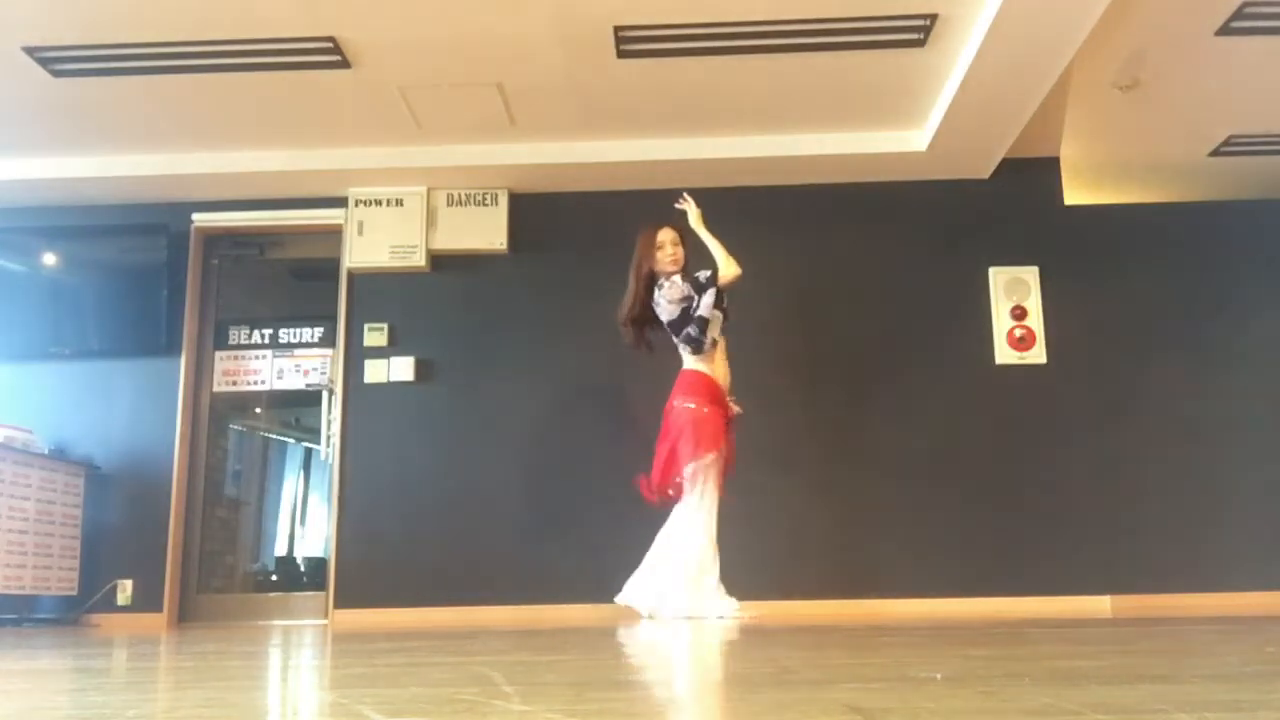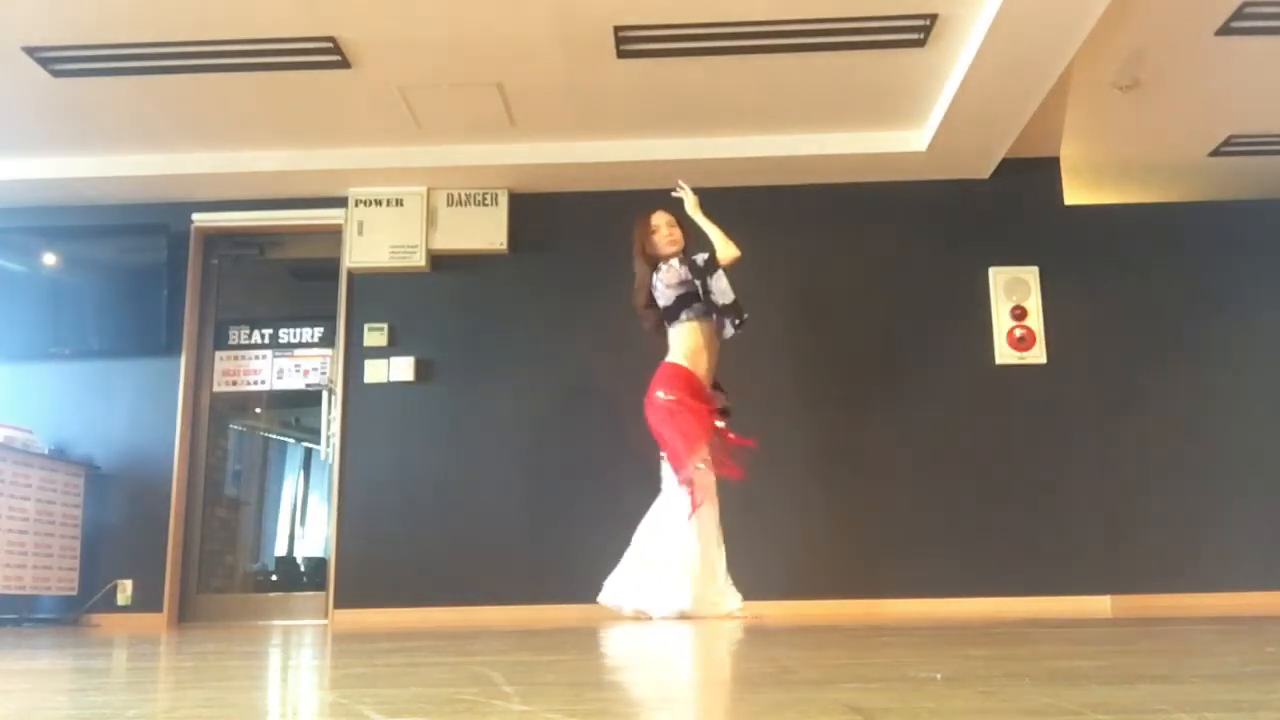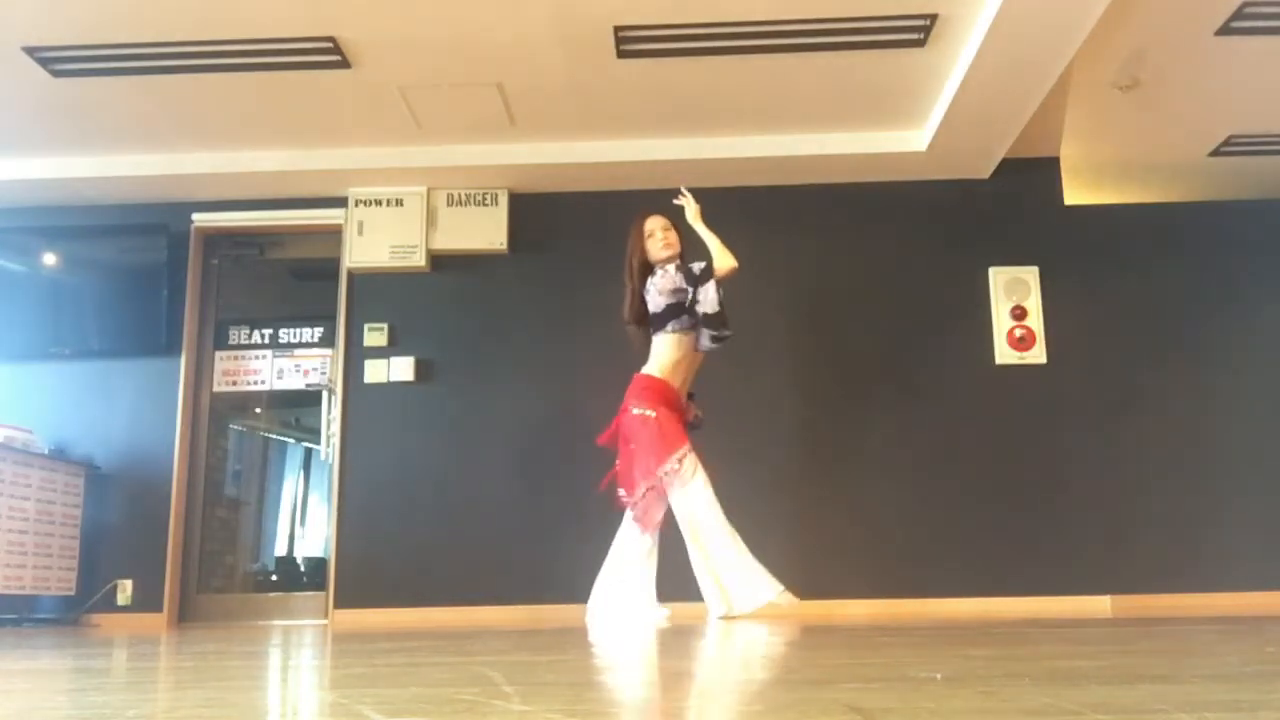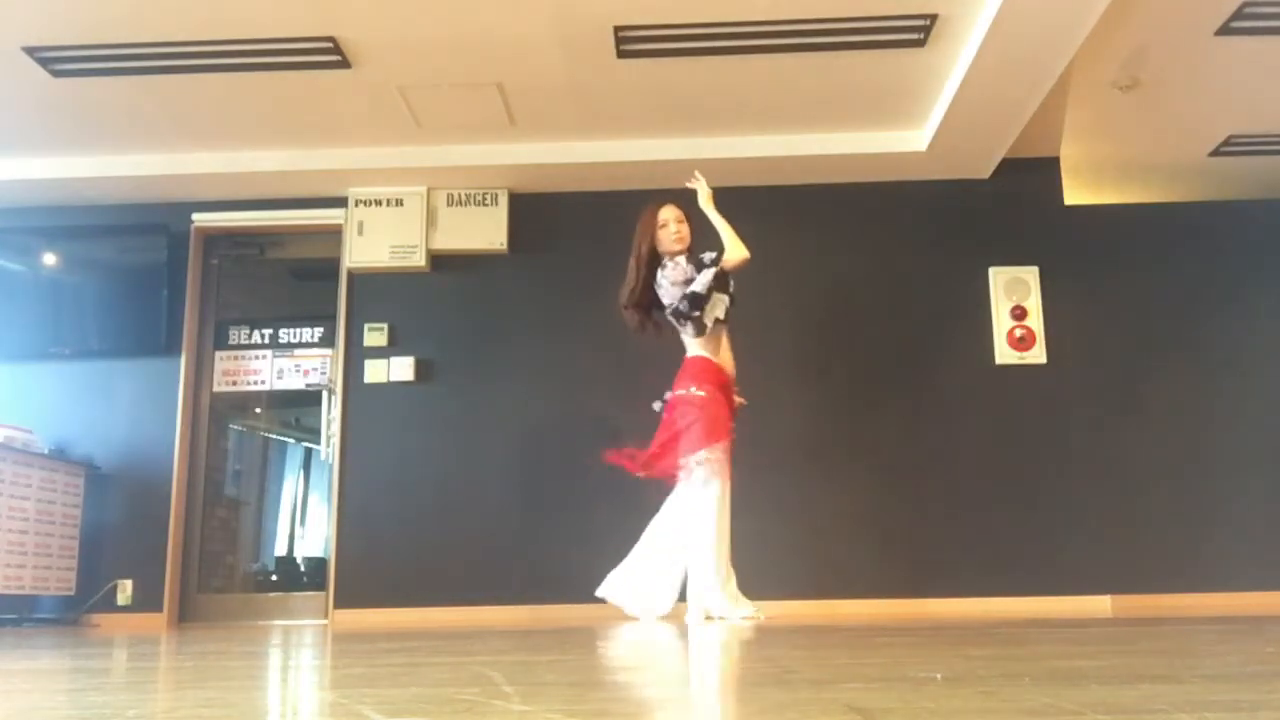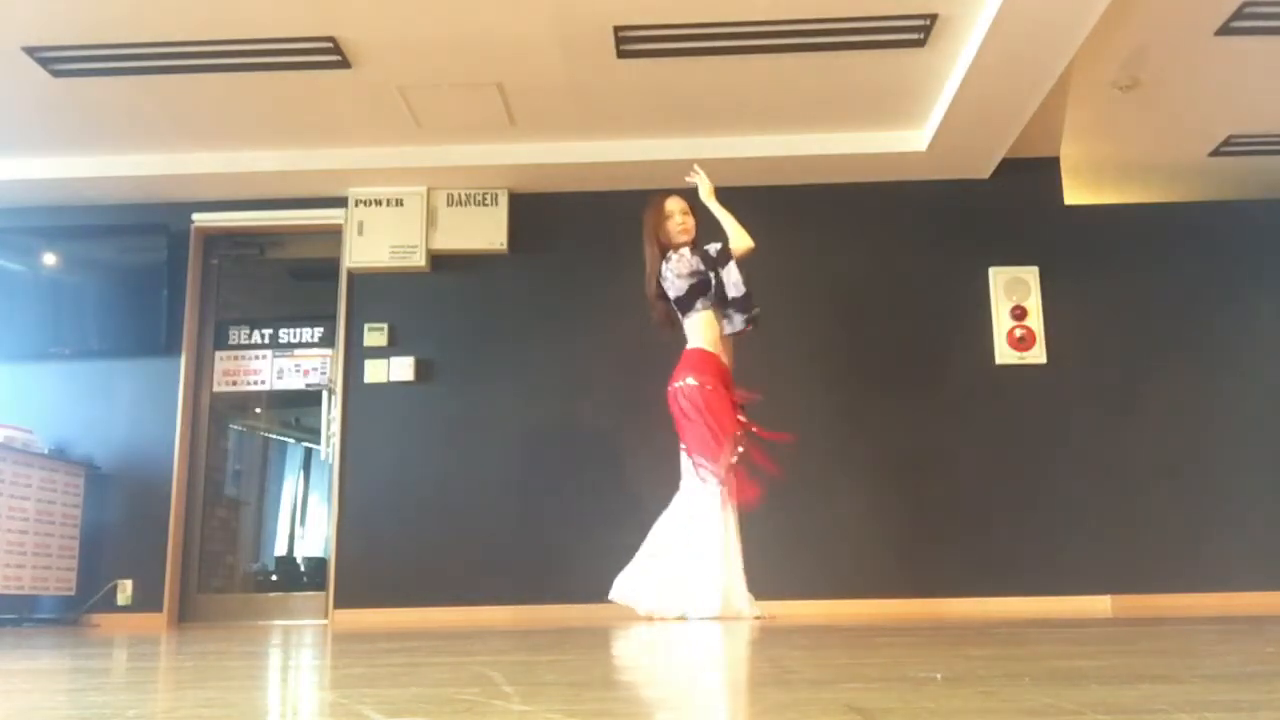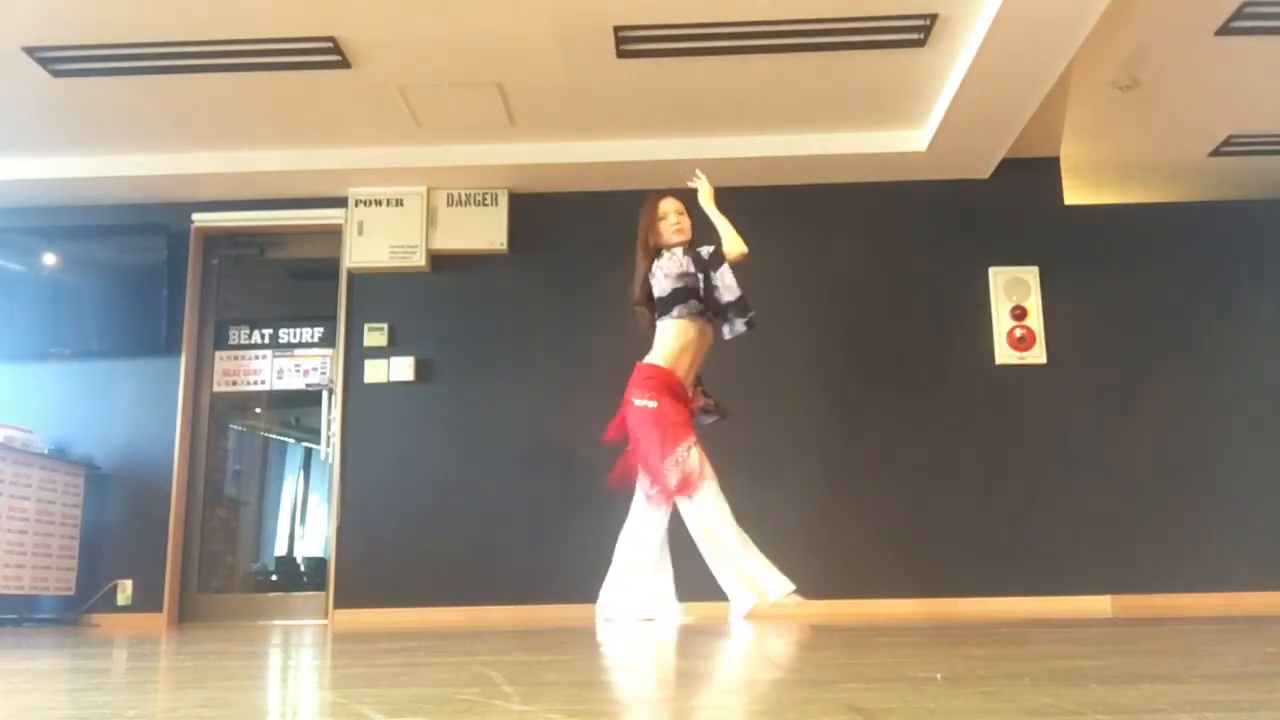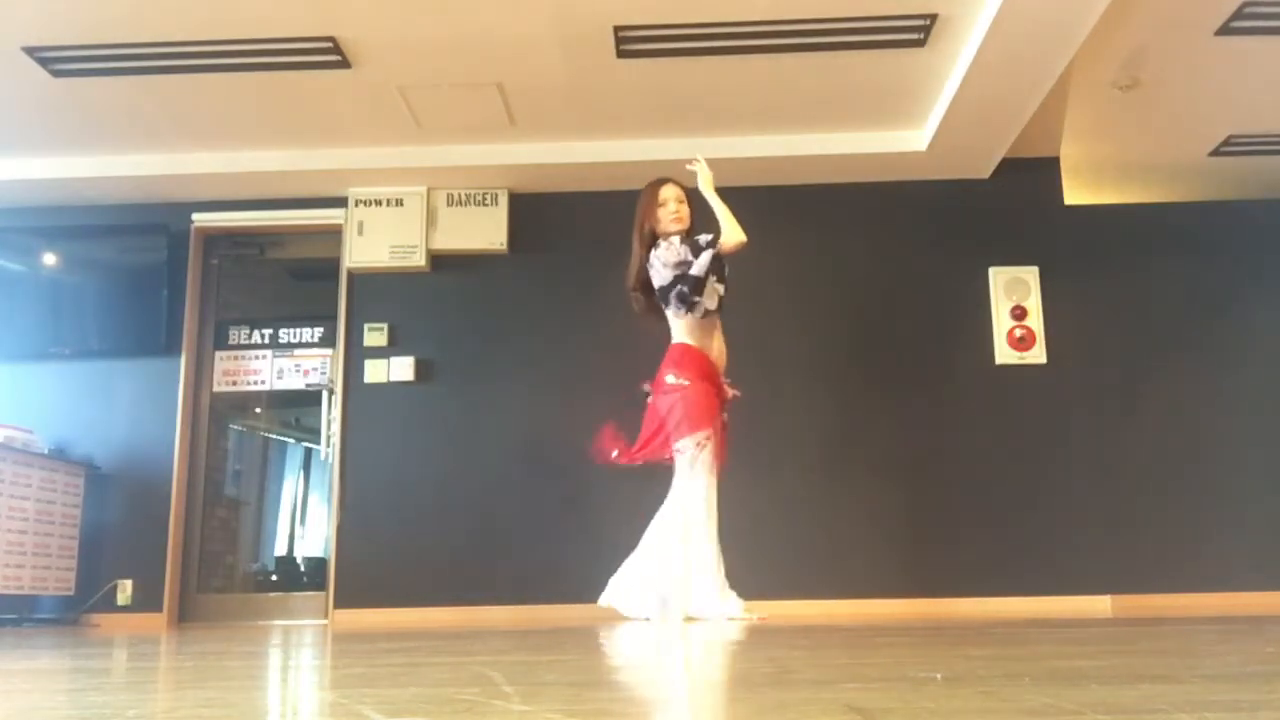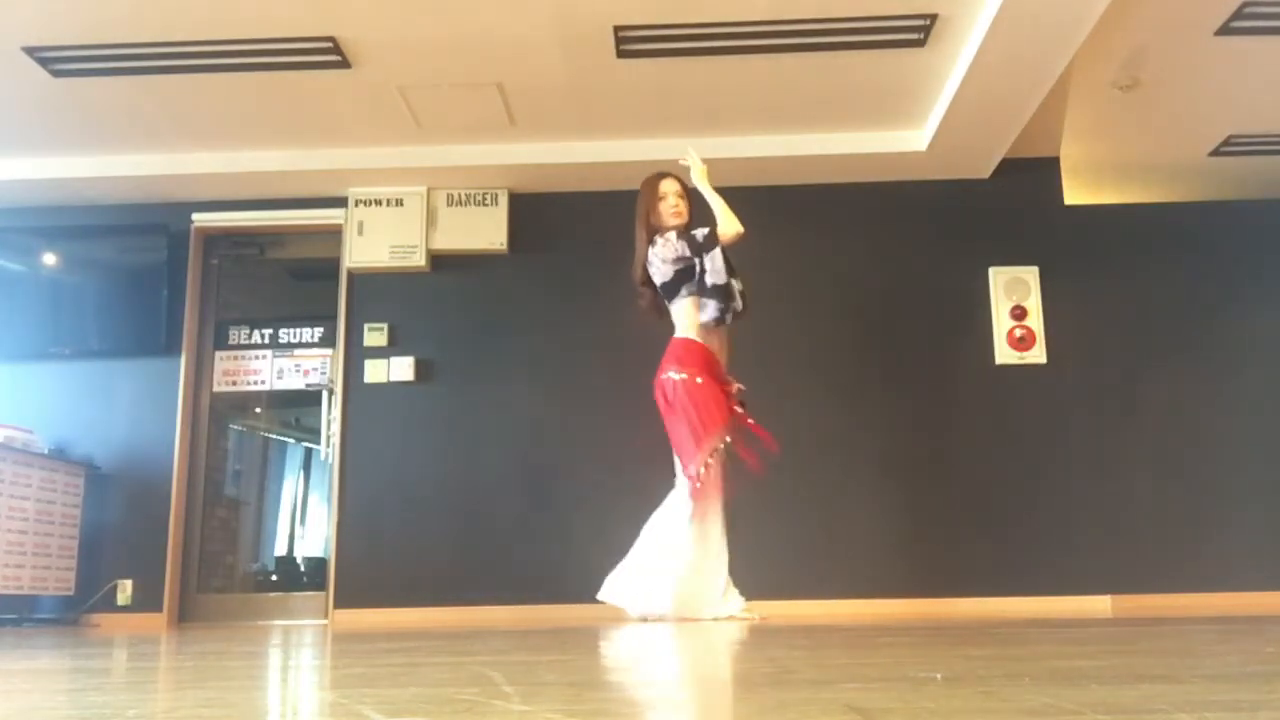
dt=0.3s
person 1, frame 1
left shoulder: (683, 291)
right shoulder: (669, 289)
right elbow: (731, 271)
right wrist: (700, 227)
left hip: (708, 401)
right hip: (695, 396)
left knee: (696, 503)
right knee: (699, 502)
left ankle: (659, 593)
right ankle: (696, 598)
person 1, frame 2
left shoulder: (684, 276)
right shoulder: (668, 272)
right elbow: (730, 253)
right wrist: (697, 213)
left hip: (689, 396)
right hip: (673, 391)
left knee: (687, 492)
right knee: (696, 490)
left ankle: (635, 590)
right ankle: (698, 593)
person 1, frame 3
left shoulder: (679, 282)
right shoulder: (663, 279)
right elbow: (728, 264)
right wrist: (698, 221)
left hip: (665, 405)
right hip: (650, 400)
left knee: (649, 506)
right knee: (697, 501)
left ankle: (619, 602)
right ankle: (737, 591)
person 1, frame 4
left shoulder: (683, 274)
right shoulder: (674, 270)
right elbow: (738, 254)
right wrist: (710, 207)
left hip: (708, 387)
right hip: (702, 385)
left knee: (695, 495)
right knee: (709, 491)
left ankle: (640, 588)
right ankle: (715, 598)
person 1, frame 5
left shoulder: (694, 266)
right shoulder: (681, 260)
right elbow: (744, 244)
right wrist: (712, 199)
left hip: (702, 381)
right hip: (699, 377)
left knee: (699, 492)
right knee: (718, 489)
left ankle: (654, 588)
right ankle: (722, 597)
person 1, frame 6
left shoulder: (689, 267)
right shoulder: (671, 262)
right elbow: (738, 250)
right wrist: (709, 203)
left hip: (669, 395)
right hip: (656, 390)
left knee: (658, 499)
right knee: (702, 496)
left ankle: (632, 600)
right ankle: (752, 588)
person 1, frame 7
left shoulder: (685, 253)
right shoulder: (668, 251)
right elbow: (735, 239)
right wrist: (710, 191)
left hip: (700, 381)
right hip: (686, 375)
left knee: (692, 493)
right knee: (694, 491)
left ankle: (643, 593)
right ankle: (705, 597)
person 1, frame 8
left shoulder: (686, 251)
right shoulder: (667, 245)
right elbow: (734, 230)
right wrist: (706, 184)
left hip: (702, 375)
right hip: (687, 370)
left knee: (701, 487)
right knee: (699, 484)
